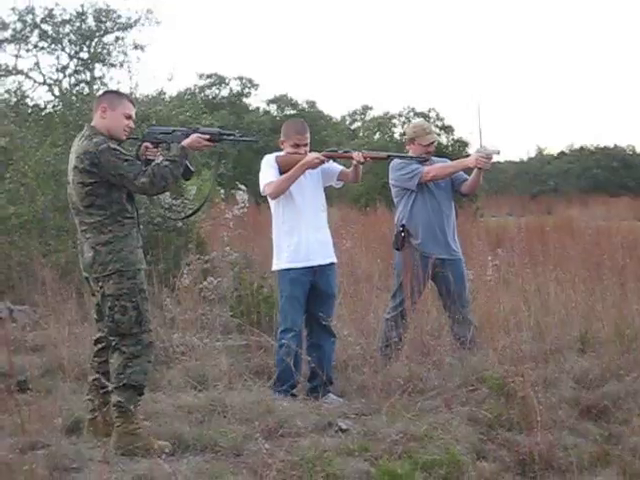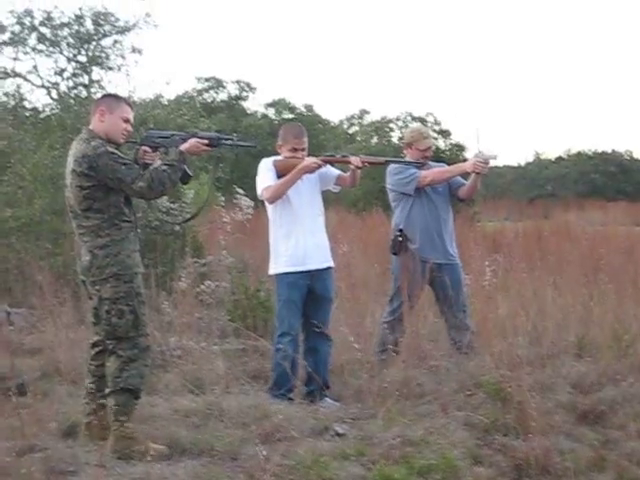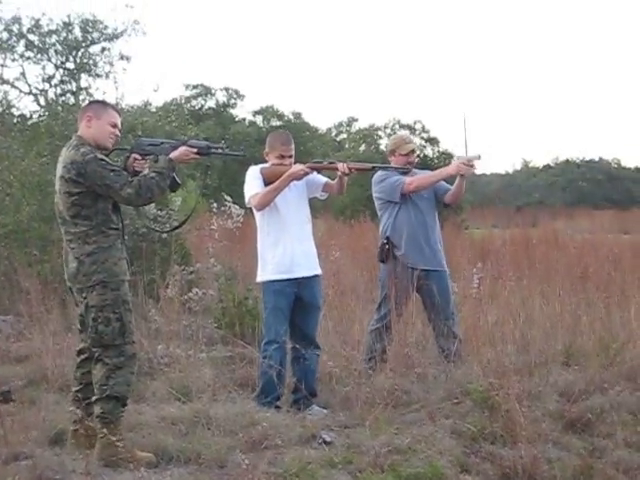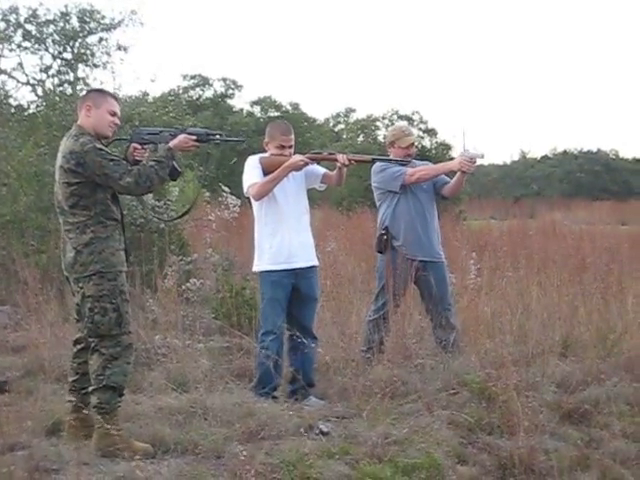
dt=0.4s
person 1, frame 1
left shoulder: (86, 145)
right shoulder: (98, 149)
left elbow: (130, 181)
right elbow: (150, 183)
left wrist: (142, 159)
right wrist: (183, 148)
left hip: (101, 257)
right hip: (117, 259)
left knee: (110, 337)
right knee: (135, 340)
left ankle: (100, 415)
right ankle: (126, 429)
person 1, frame 2
left shoulder: (84, 149)
right shoulder: (96, 152)
left elbow: (126, 186)
right elbow: (148, 188)
left wrist: (140, 164)
right wrist: (181, 153)
left hip: (99, 260)
right hip: (114, 261)
left knee: (106, 340)
right knee: (131, 344)
left ankle: (96, 418)
right ankle: (122, 433)
person 1, frame 3
left shoulder: (74, 156)
right shoulder: (85, 158)
left elbow: (116, 192)
right elbow: (137, 194)
left wrist: (130, 171)
right wrist: (170, 161)
left hip: (86, 268)
right hip: (101, 269)
left knee: (93, 347)
right knee: (117, 351)
left ankle: (84, 426)
right ankle: (110, 441)
person 1, frame 4
left shoulder: (75, 146)
right shoulder: (84, 148)
left elbow: (114, 183)
right elbow: (136, 184)
left wrist: (130, 161)
right wrist: (170, 149)
left hip: (85, 258)
right hip: (99, 259)
left knee: (90, 337)
right knee: (114, 341)
left ankle: (80, 417)
right ankle: (107, 432)
person 2, frame 1
left shoulder: (318, 163)
right shoulder: (271, 161)
left elbow: (351, 178)
right elbow: (273, 190)
left wrist: (357, 164)
right wrist: (302, 165)
left hip: (324, 259)
right hip: (292, 261)
left knee: (323, 327)
right knee: (291, 329)
left ankle: (320, 386)
right ankle: (283, 390)
person 2, frame 2
left shoulder: (315, 168)
right shoulder: (269, 166)
left elbow: (348, 183)
right elbow: (270, 196)
left wrist: (354, 169)
right wrist: (300, 170)
left hip: (321, 263)
right hip: (289, 266)
left knee: (319, 332)
right knee: (288, 333)
left ankle: (317, 391)
right ankle: (280, 395)
person 2, frame 3
left shoulder: (303, 174)
right shoulder: (256, 173)
left elbow: (336, 190)
right elbow: (258, 202)
left wrist: (342, 176)
right wrist: (288, 176)
left hip: (308, 270)
right hip: (276, 273)
left knee: (307, 340)
right knee: (275, 340)
left ankle: (304, 398)
right ankle: (267, 402)
person 2, frame 4
left shoulder: (301, 165)
right shoulder: (255, 163)
left elbow: (334, 182)
right elbow: (256, 192)
left wrist: (341, 167)
right wrist: (287, 167)
left hip: (305, 261)
right hip: (274, 263)
left knee: (304, 331)
right knee: (272, 331)
left ankle: (301, 389)
right ankle: (264, 393)
person 3, frame 1
left shoulder: (444, 164)
right shoulder: (399, 166)
left elbow: (467, 188)
right elbow: (429, 174)
left wrist: (478, 169)
right wrist: (467, 162)
left hip: (448, 249)
right hip: (413, 249)
left knee: (460, 305)
right knee: (401, 305)
right ankle: (386, 355)
person 3, frame 2
left shoulder: (442, 169)
right shoulder: (396, 171)
left elbow: (464, 194)
right elbow: (426, 179)
left wrist: (476, 174)
right wrist: (464, 167)
left hip: (446, 253)
right hip: (411, 254)
left knee: (457, 310)
right knee: (398, 309)
right ankle: (384, 359)
person 3, frame 3
left shoulder: (428, 177)
right shoulder: (382, 179)
left elbow: (450, 198)
right elbow: (411, 185)
left wrist: (461, 177)
right wrist: (449, 170)
left hip: (433, 261)
right hip: (398, 260)
left knee: (445, 317)
right knee: (385, 316)
left ankle: (455, 365)
right ankle: (371, 367)
person 3, frame 4
left shoulder: (427, 167)
right shoulder: (381, 170)
left elbow: (448, 191)
right elbow: (413, 177)
left wrist: (462, 172)
right wrist: (451, 165)
left hip: (431, 251)
right hip: (396, 251)
left knee: (442, 307)
right knee: (383, 307)
left ankle: (453, 355)
right ankle: (369, 357)
